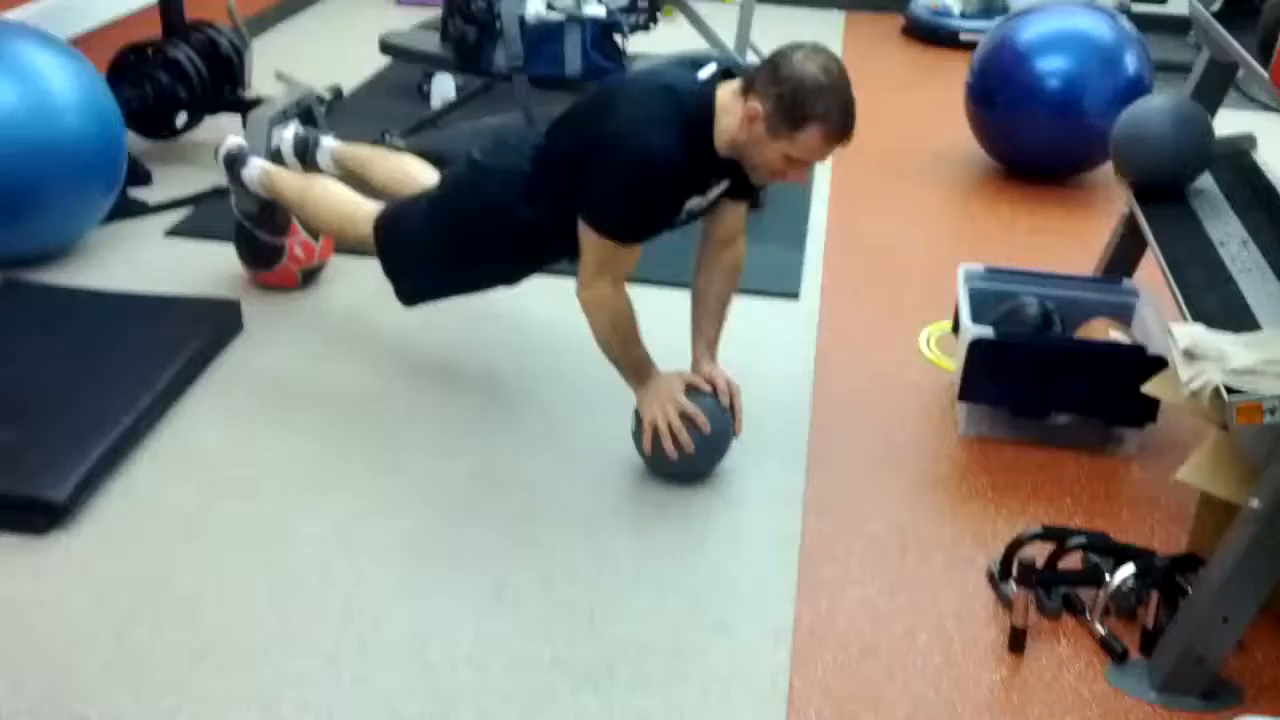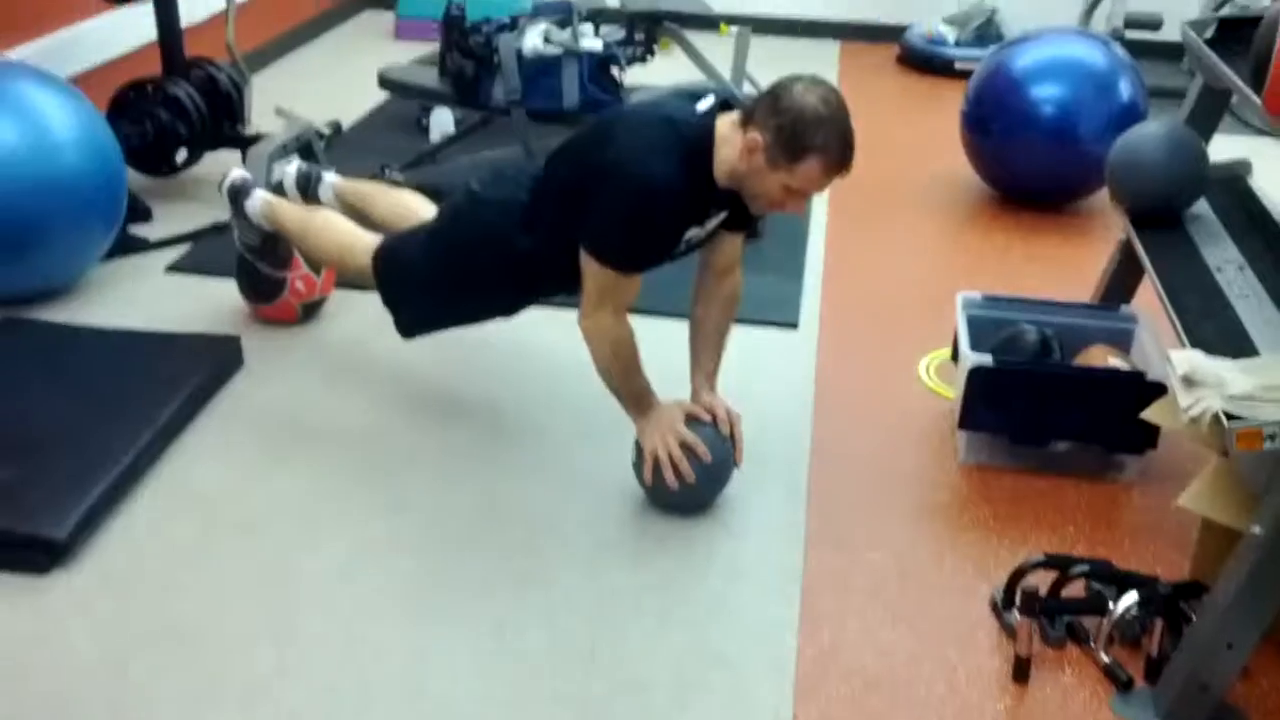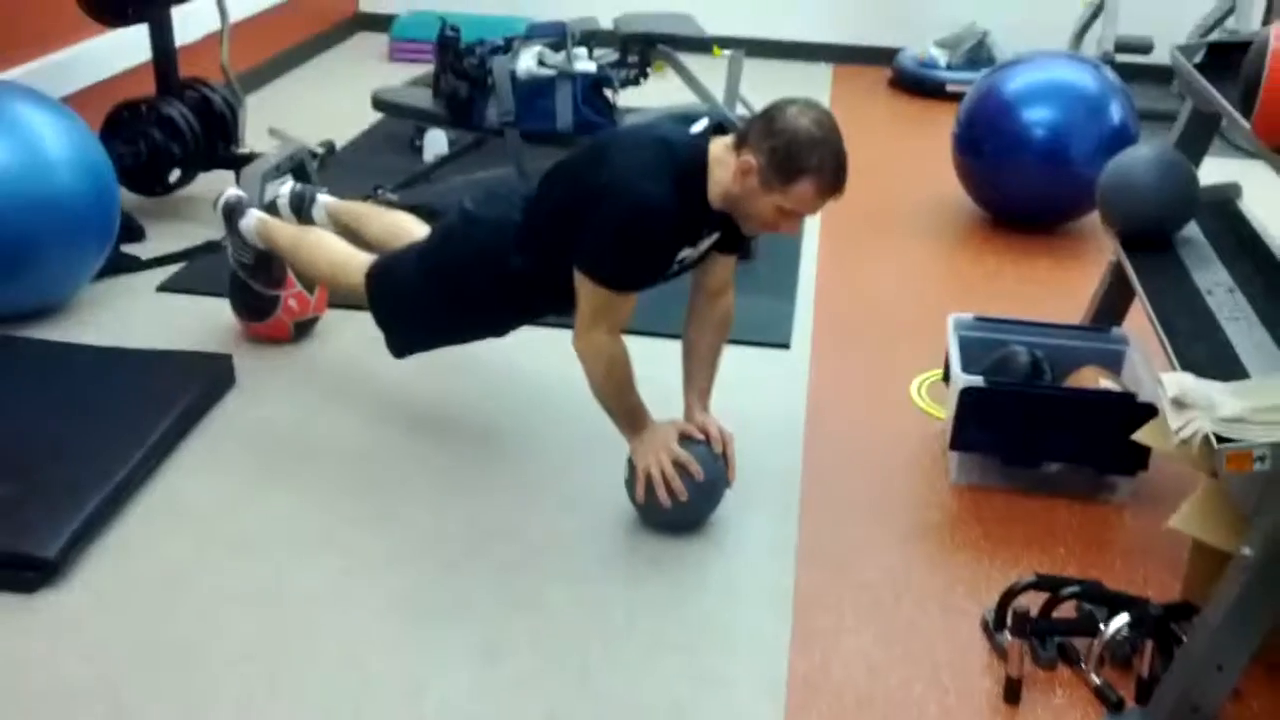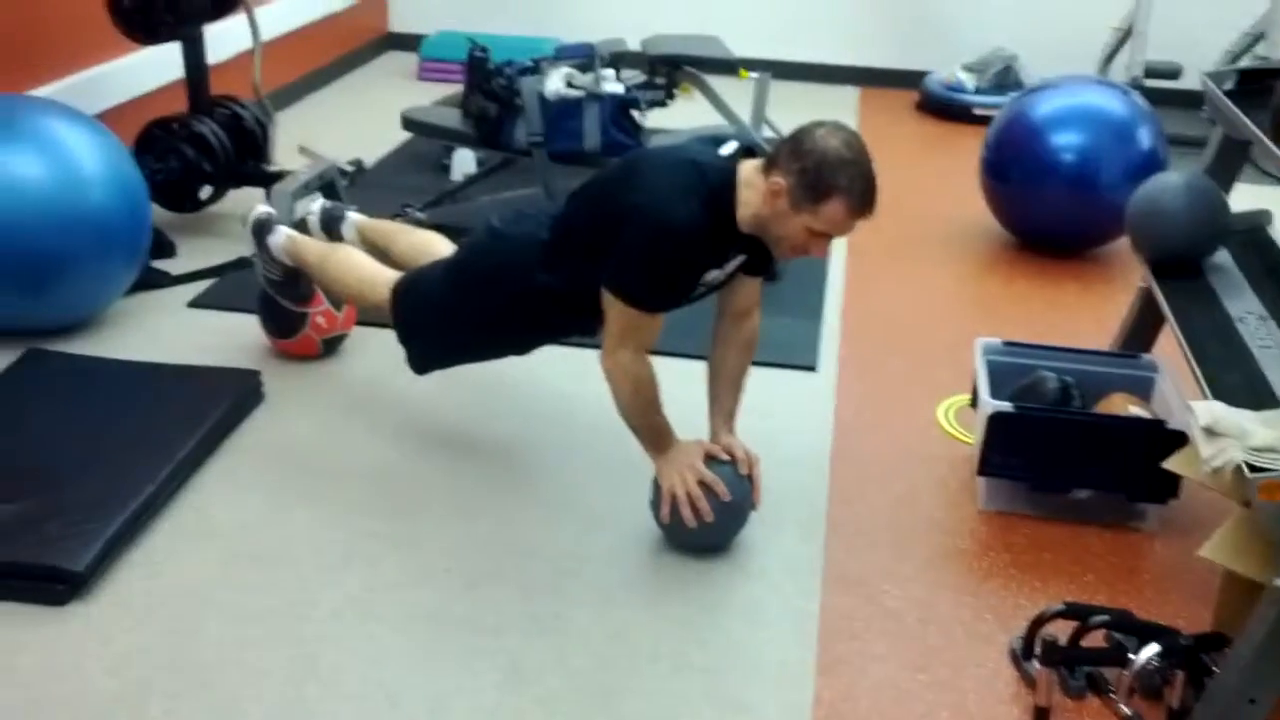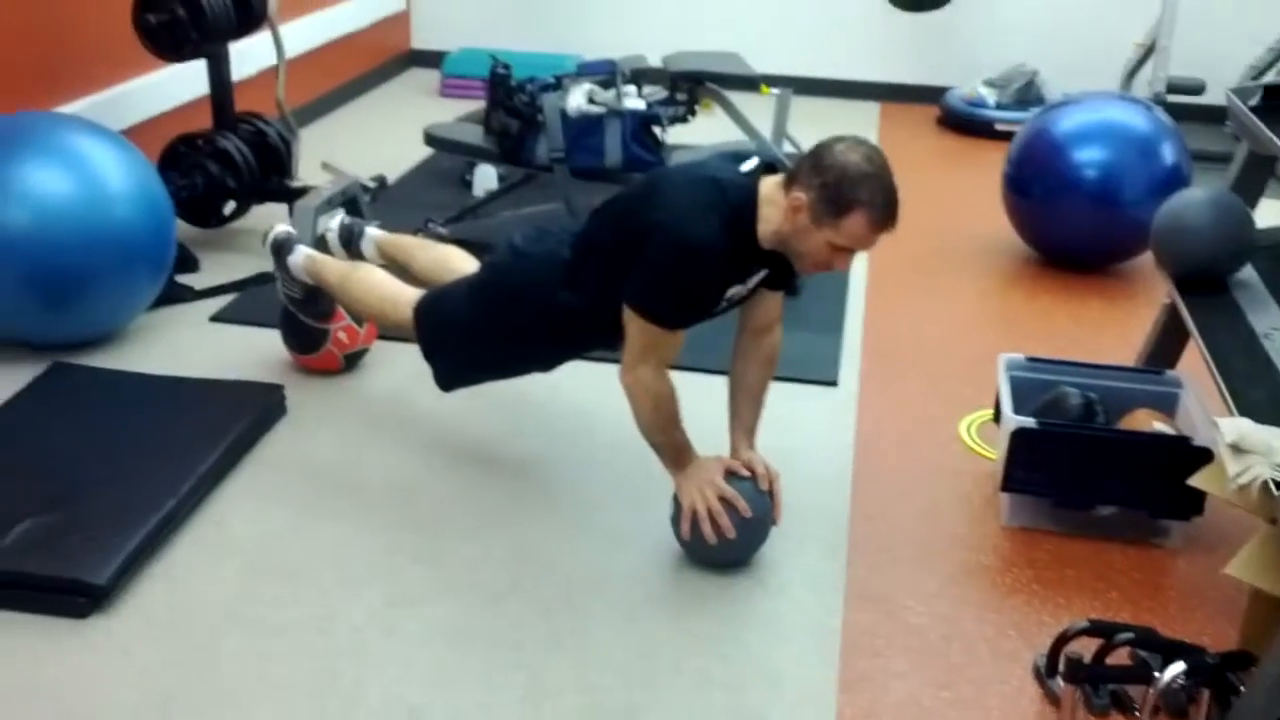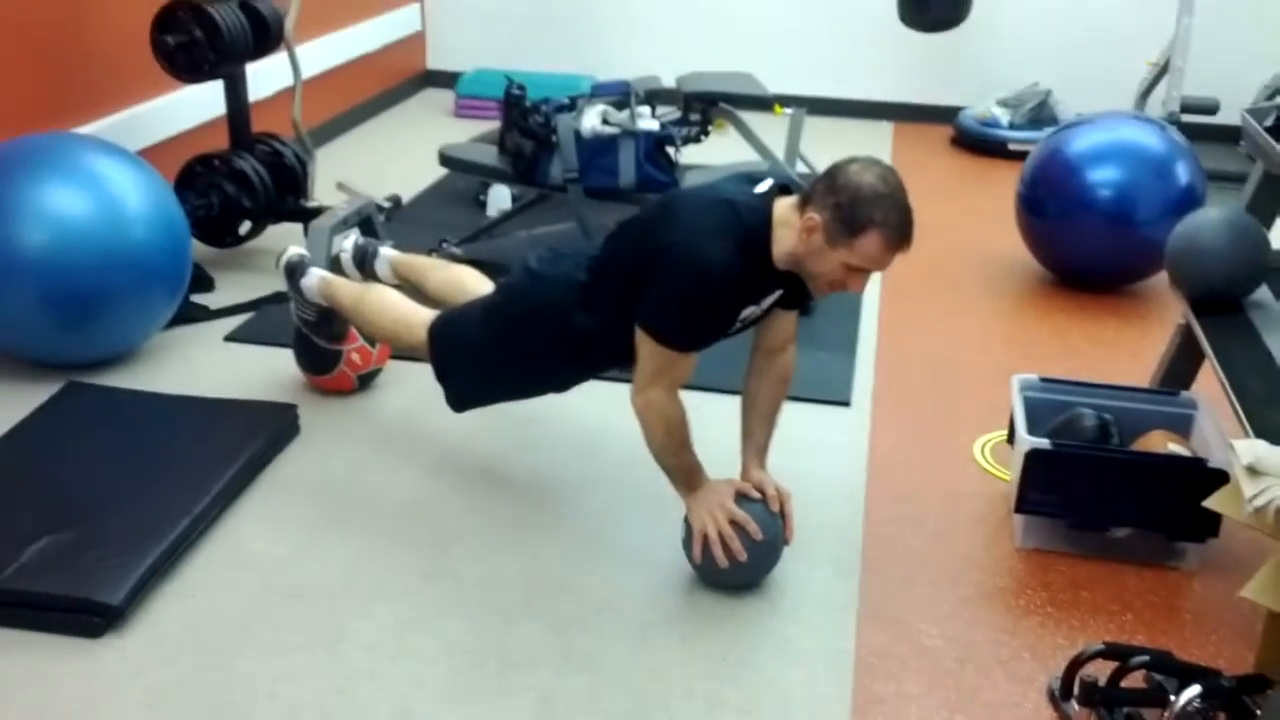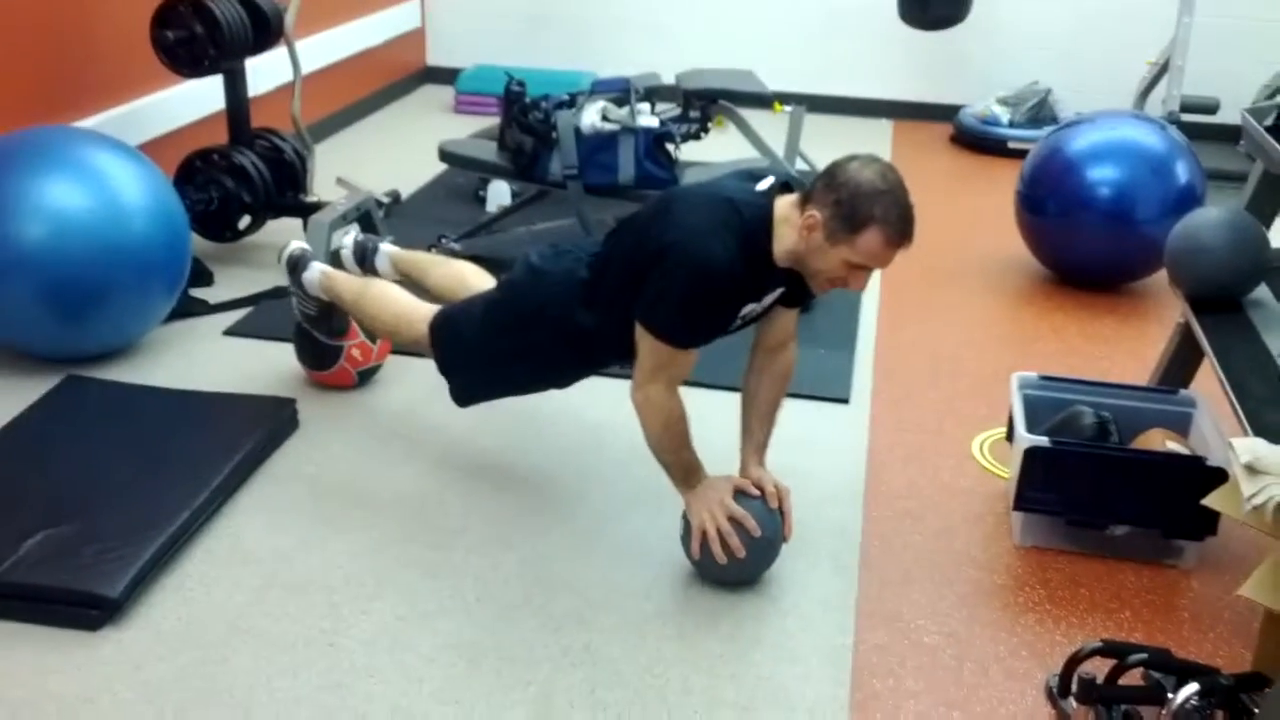
dt=0.2s
person 1, frame 1
left shoulder: (745, 117)
right shoulder: (648, 145)
left elbow: (725, 243)
right elbow: (598, 285)
left wrist: (705, 357)
right wrist: (647, 384)
left hip: (555, 189)
right hip: (502, 210)
left knee: (427, 191)
right knee: (379, 228)
left ankle: (318, 147)
right ankle: (255, 172)
person 1, frame 2
left shoulder: (743, 151)
right shoulder: (649, 177)
left elbow: (721, 274)
right elbow: (601, 315)
left wrist: (705, 388)
right wrist: (647, 415)
left hip: (552, 224)
right hip: (499, 242)
left knee: (426, 228)
right knee: (380, 261)
left ankle: (316, 184)
right ankle: (258, 205)
person 1, frame 3
left shoulder: (735, 175)
right shoulder: (643, 196)
left elbow: (713, 296)
right elbow: (595, 335)
left wrist: (697, 408)
right wrist: (641, 434)
left hip: (544, 245)
right hip: (492, 263)
left knee: (417, 247)
right knee: (372, 279)
left ankle: (310, 205)
right ankle: (252, 223)
person 1, frame 4
left shoulder: (764, 197)
right shoulder: (671, 217)
left elbow: (739, 318)
right elbow: (622, 353)
left wrist: (723, 428)
right wrist: (666, 453)
left hip: (568, 265)
right hip: (517, 279)
left knee: (439, 262)
right knee: (399, 297)
left ankle: (341, 221)
right ankle: (282, 241)
person 1, frame 5
left shoulder: (783, 210)
right shoulder: (692, 235)
left elbow: (761, 332)
right elbow: (642, 369)
left wrist: (743, 443)
right wrist: (686, 469)
left hip: (591, 280)
right hip: (539, 296)
left knee: (466, 277)
right knee: (420, 313)
left ankle: (362, 237)
right ankle: (302, 259)
person 1, frame 6
left shoulder: (798, 231)
right shoulder: (706, 257)
left elbow: (774, 351)
right elbow: (653, 391)
left wrist: (755, 464)
right wrist: (697, 491)
left hip: (605, 300)
right hip: (554, 319)
left knee: (482, 299)
right knee: (434, 335)
left ankle: (375, 257)
right ankle: (314, 280)
person 1, frame 7
left shoulder: (799, 230)
right shoulder: (706, 254)
left elbow: (775, 350)
right elbow: (652, 388)
left wrist: (754, 462)
right wrist: (695, 488)
left hip: (603, 296)
right hip: (555, 317)
left knee: (481, 294)
right knee: (434, 329)
left ankle: (375, 253)
right ankle: (316, 275)
